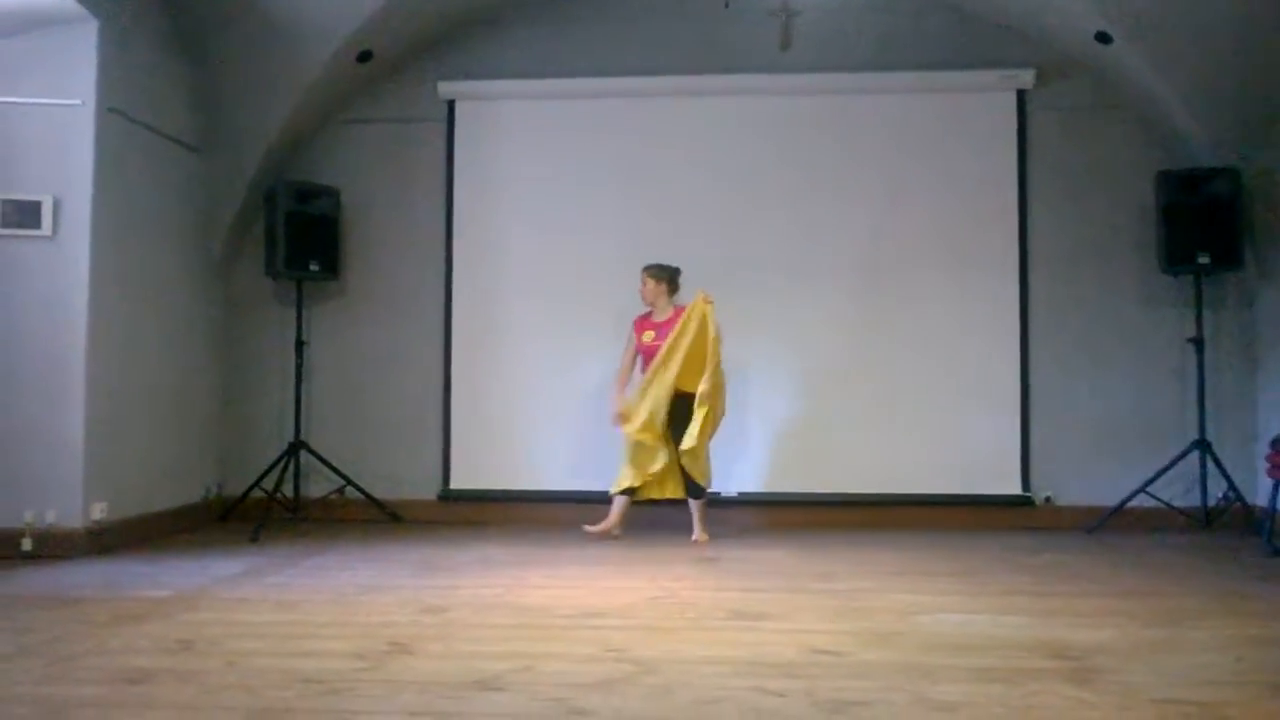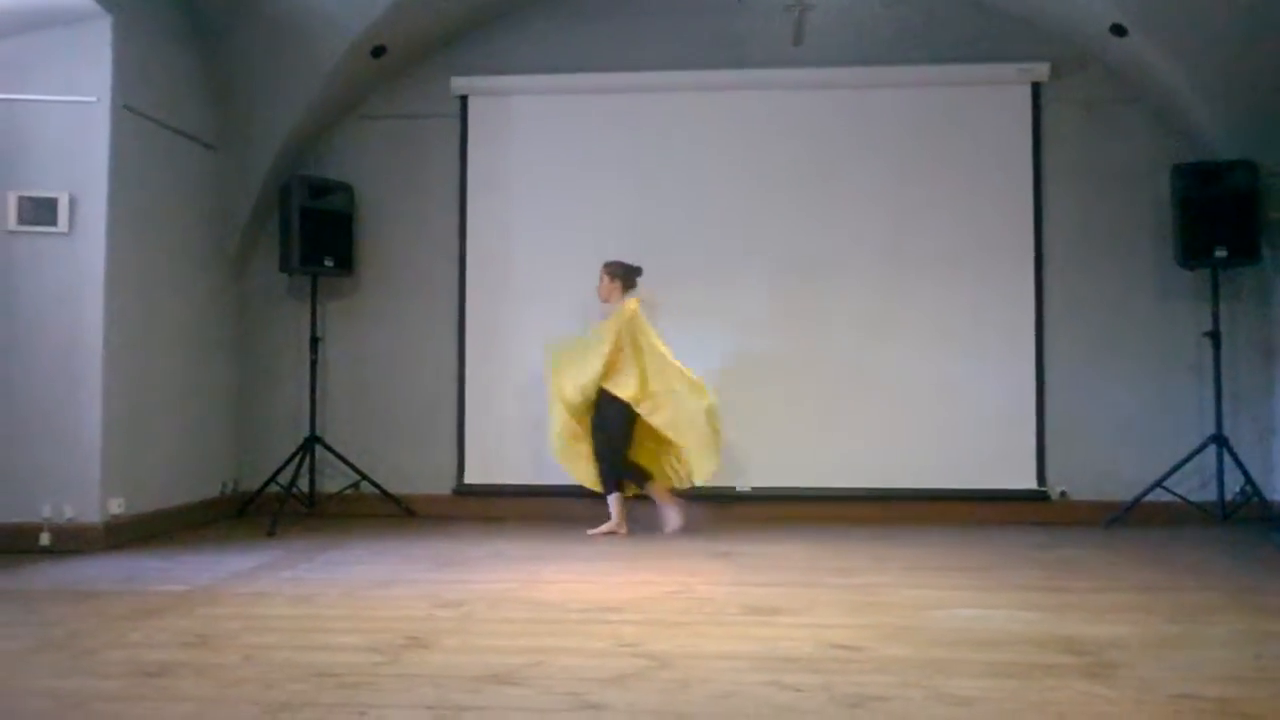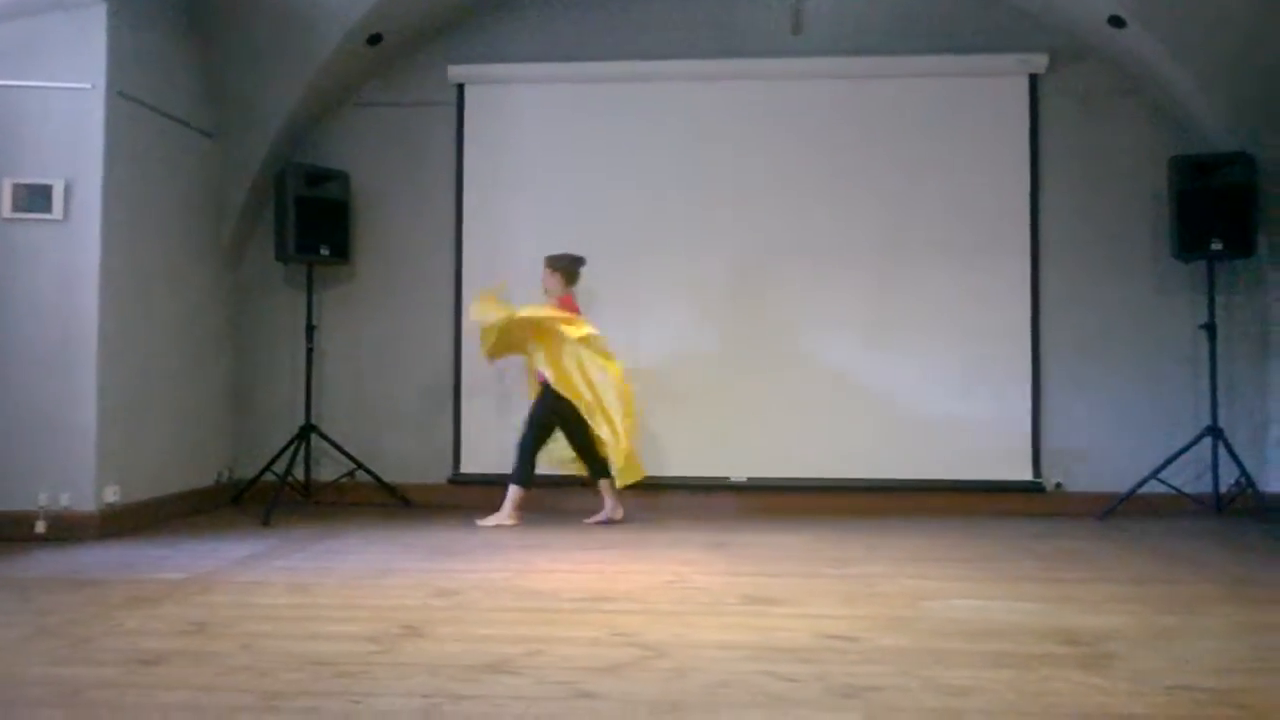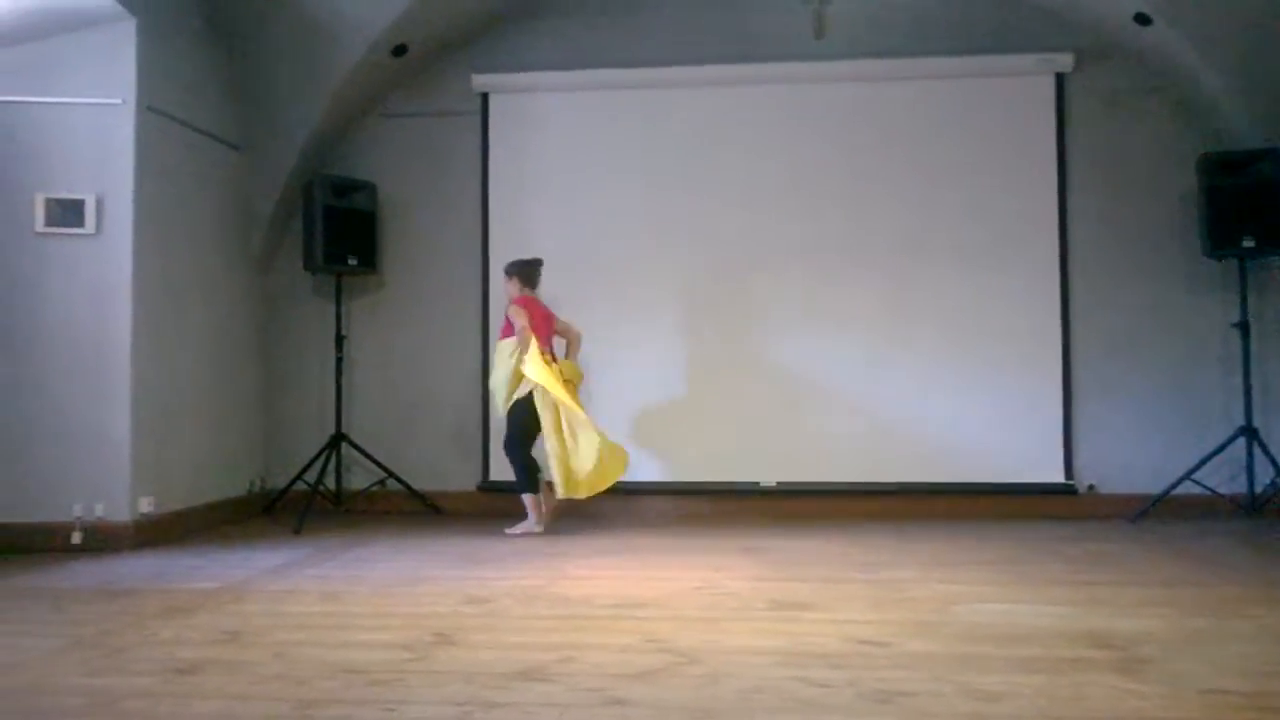
dt=0.4s
person 1, frame 1
left shoulder: (686, 316)
right shoulder: (640, 323)
right elbow: (626, 365)
right wrist: (620, 398)
left hip: (681, 399)
left ankle: (699, 526)
right ankle: (613, 521)
person 1, frame 2
left shoulder: (628, 315)
right shoulder: (611, 318)
right elbow: (596, 354)
left wrist: (633, 315)
left hip: (620, 397)
right hip: (605, 396)
left knee: (615, 458)
right knee: (604, 457)
left ankle: (669, 503)
right ankle: (617, 520)
person 1, frame 3
left shoulder: (558, 305)
right shoulder: (569, 307)
left wrist: (493, 321)
left hip: (555, 388)
left knee: (528, 446)
right knee: (586, 447)
left ankle: (508, 512)
right ankle: (612, 506)
person 1, frame 4
left shoulder: (516, 307)
right shoulder: (544, 310)
left elbow: (524, 337)
right elbow: (574, 335)
left hip: (529, 387)
left knee: (517, 449)
right knee: (517, 447)
left ankle: (535, 518)
right ankle: (545, 498)
